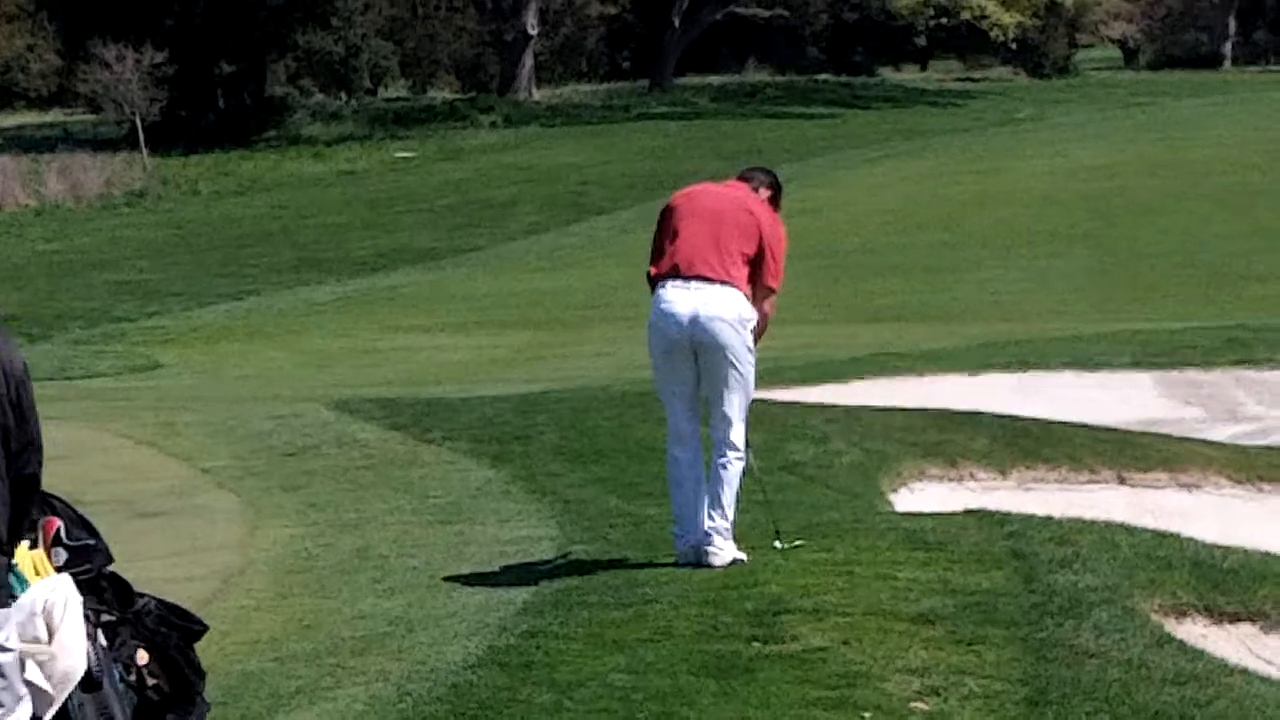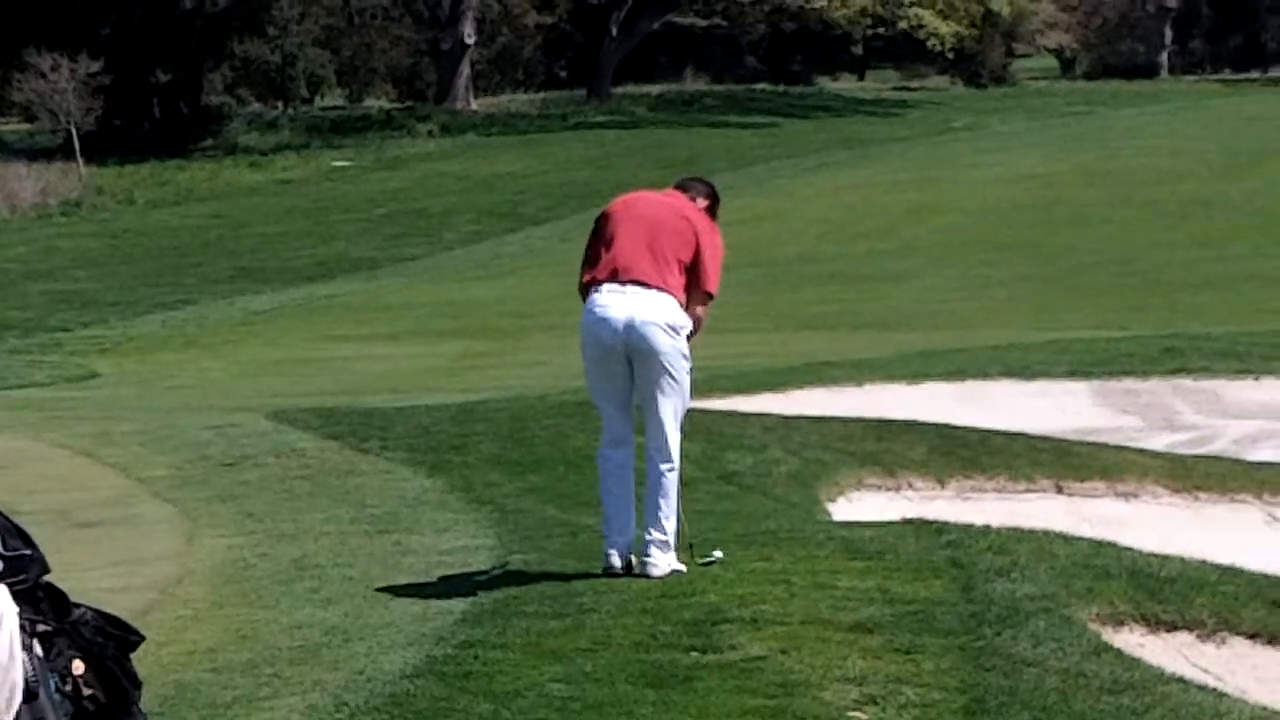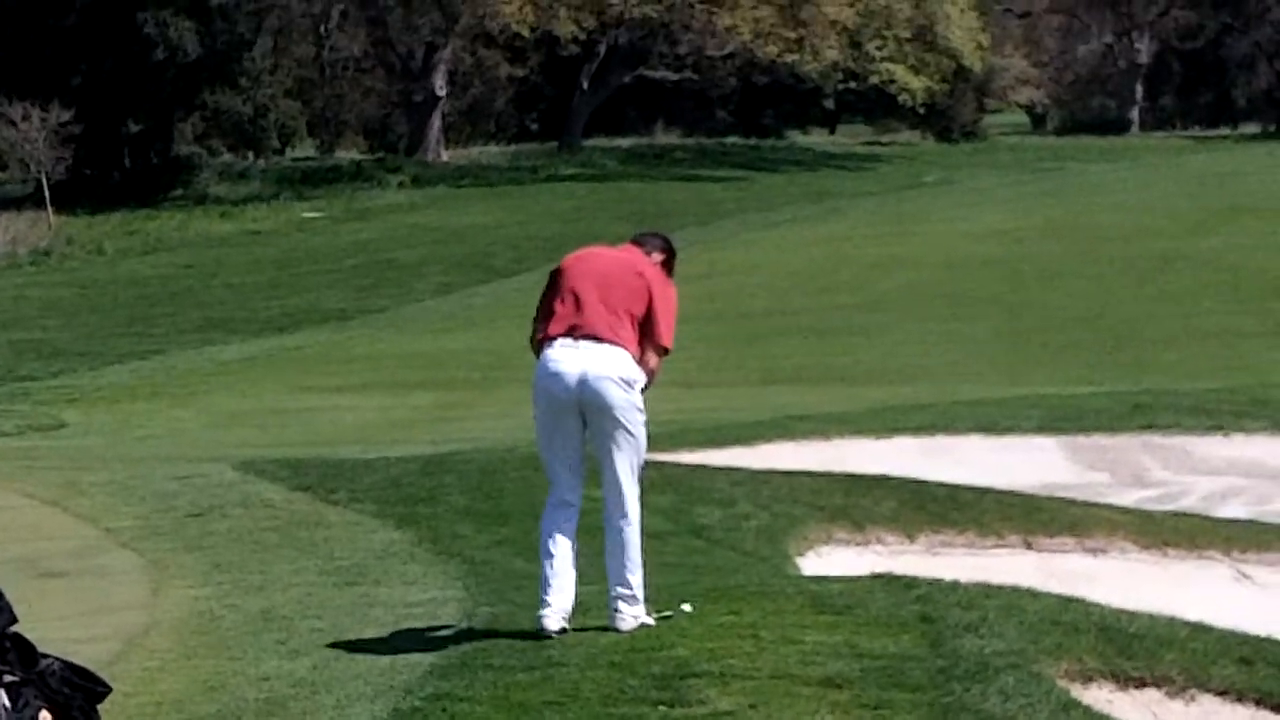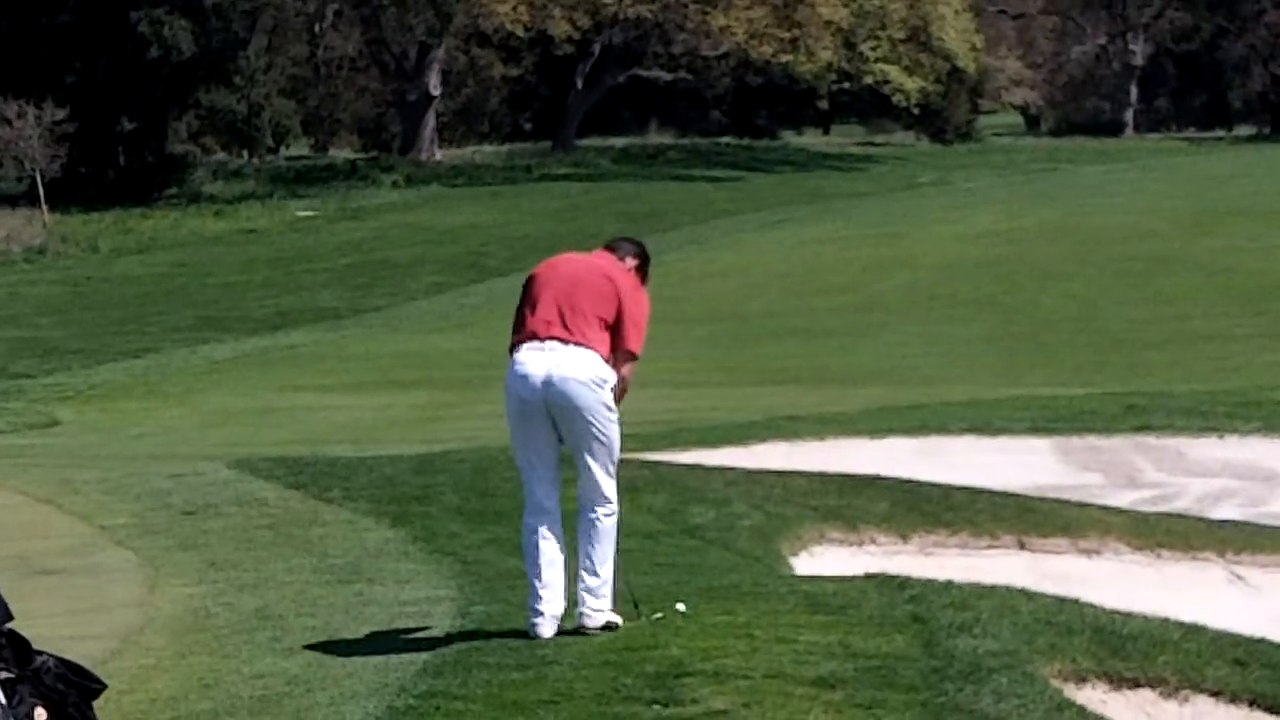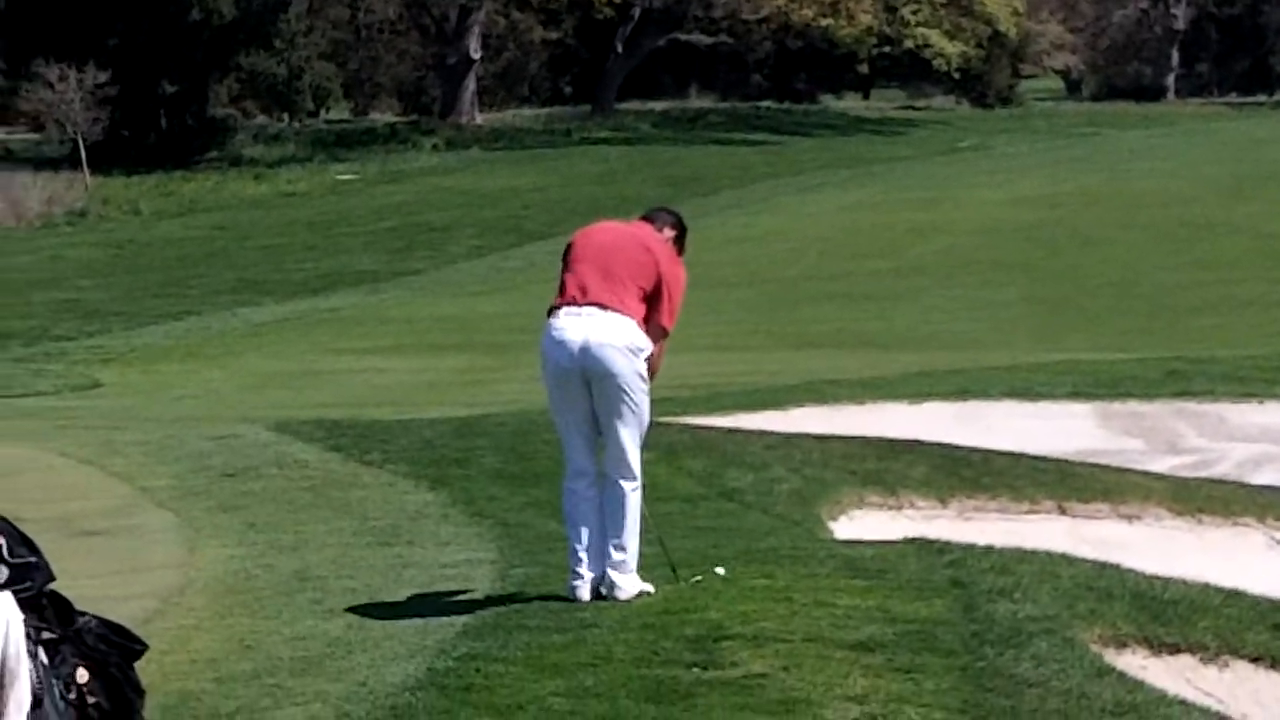
dt=0.3s
person 1, frame 1
left shoulder: (681, 199)
right shoulder: (766, 217)
left elbow: (655, 271)
right elbow: (764, 305)
right wrist: (747, 345)
left hip: (669, 306)
right hip: (724, 308)
left knee: (682, 436)
right knee: (729, 439)
left ankle: (688, 543)
right ankle: (718, 541)
person 1, frame 2
left shoulder: (618, 205)
right shoulder: (704, 227)
left elbow: (585, 281)
right elbow: (698, 309)
right wrist: (678, 339)
left hip: (601, 311)
right hip: (657, 313)
left knee: (614, 438)
right knee: (663, 447)
left ankle: (616, 549)
right ankle: (659, 555)
person 1, frame 3
left shoulder: (573, 260)
right shoulder: (659, 280)
left elbow: (537, 337)
right elbow: (651, 361)
right wrist: (630, 390)
left hip: (555, 366)
right hip: (611, 367)
left knee: (562, 498)
right knee: (621, 500)
left ankle: (554, 609)
right ankle: (627, 608)
person 1, frame 4
left shoulder: (547, 267)
right shoulder: (630, 287)
right elbow: (622, 369)
right wrist: (607, 413)
left hip: (524, 369)
right hip: (580, 370)
left knee: (540, 505)
right knee: (599, 501)
left ankle: (545, 614)
right ankle: (594, 606)
person 1, frame 5
left shoulder: (587, 234)
right shoulder: (668, 260)
right elbow: (655, 344)
right wrist: (640, 390)
left hip: (560, 333)
right hip: (616, 337)
left knee: (579, 469)
right knee: (622, 471)
left ankle: (584, 577)
right ankle: (620, 578)
